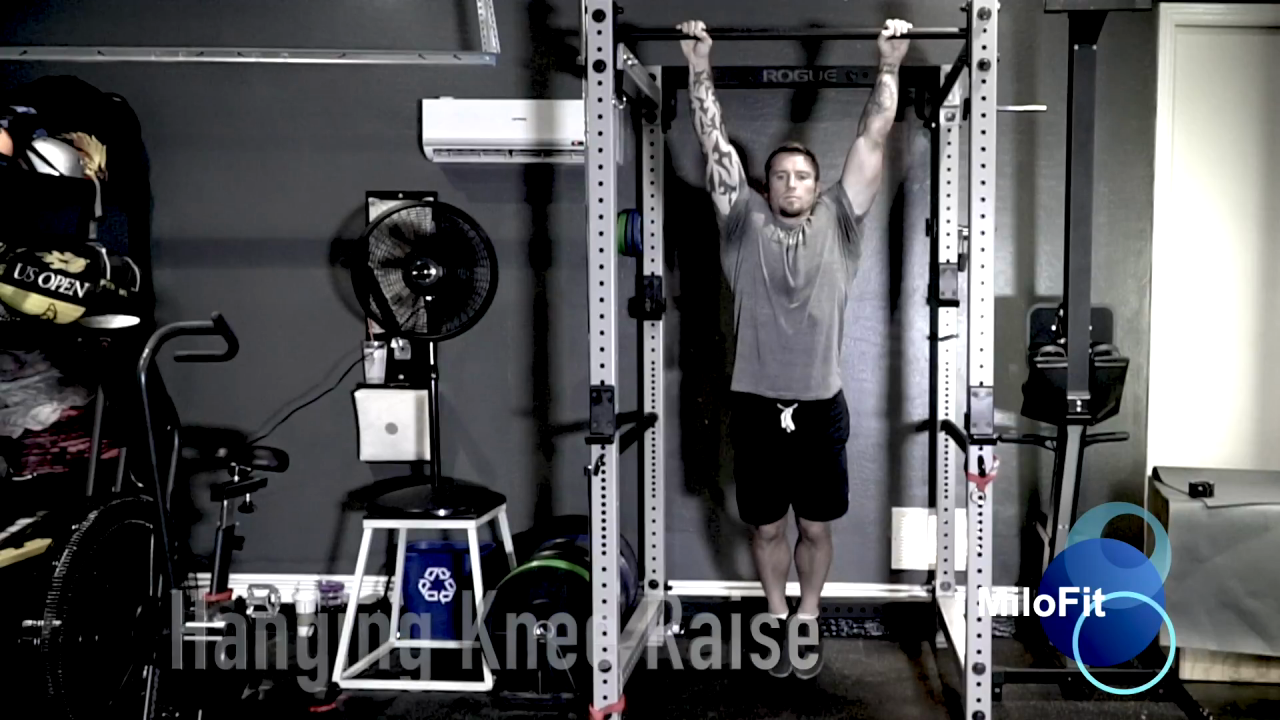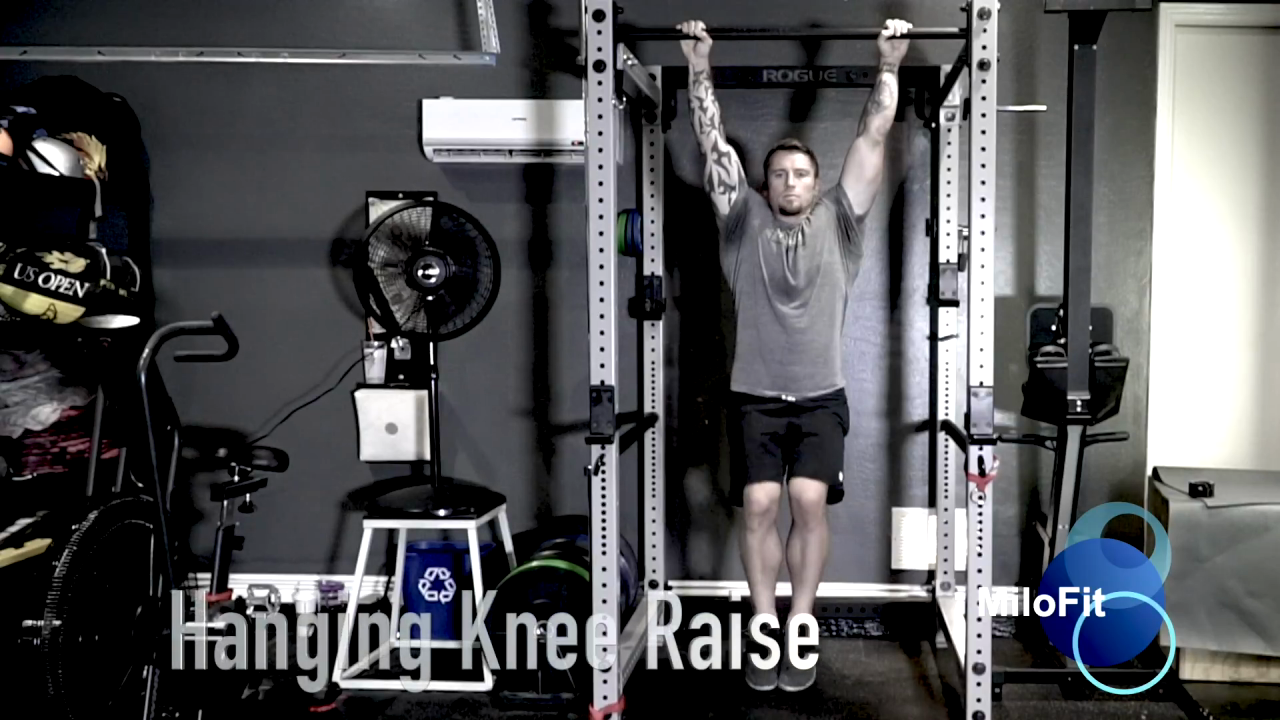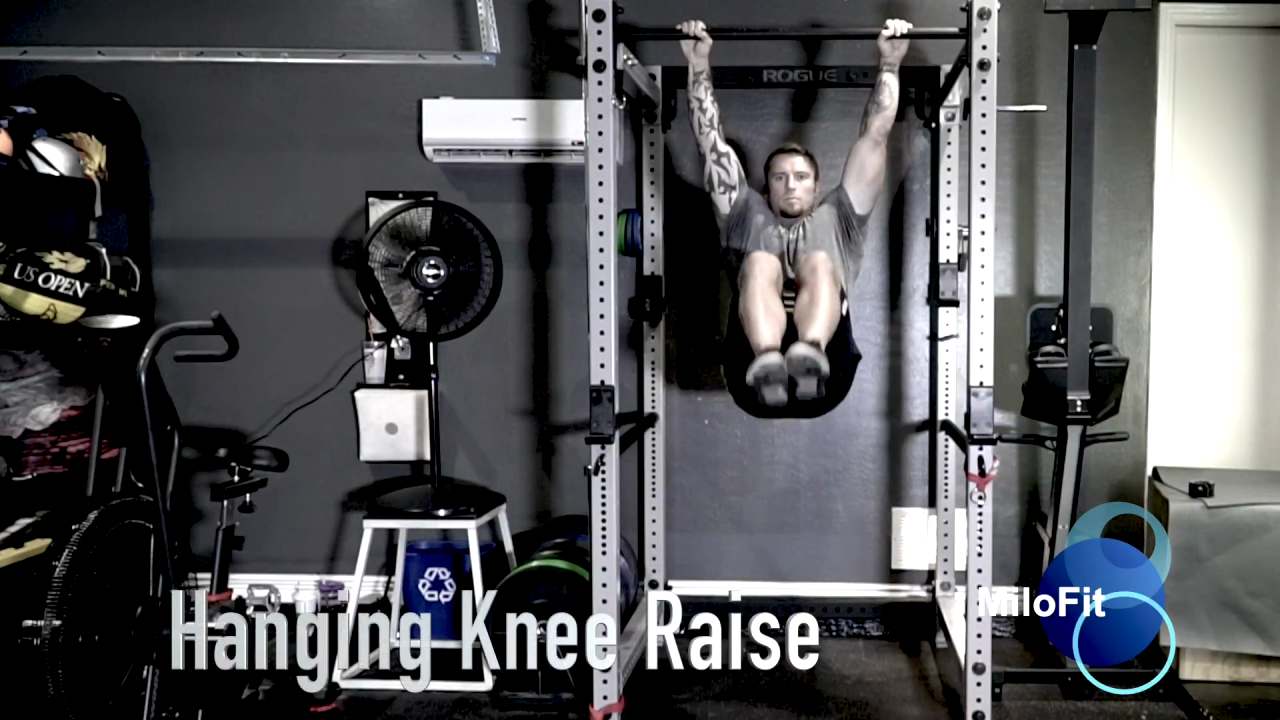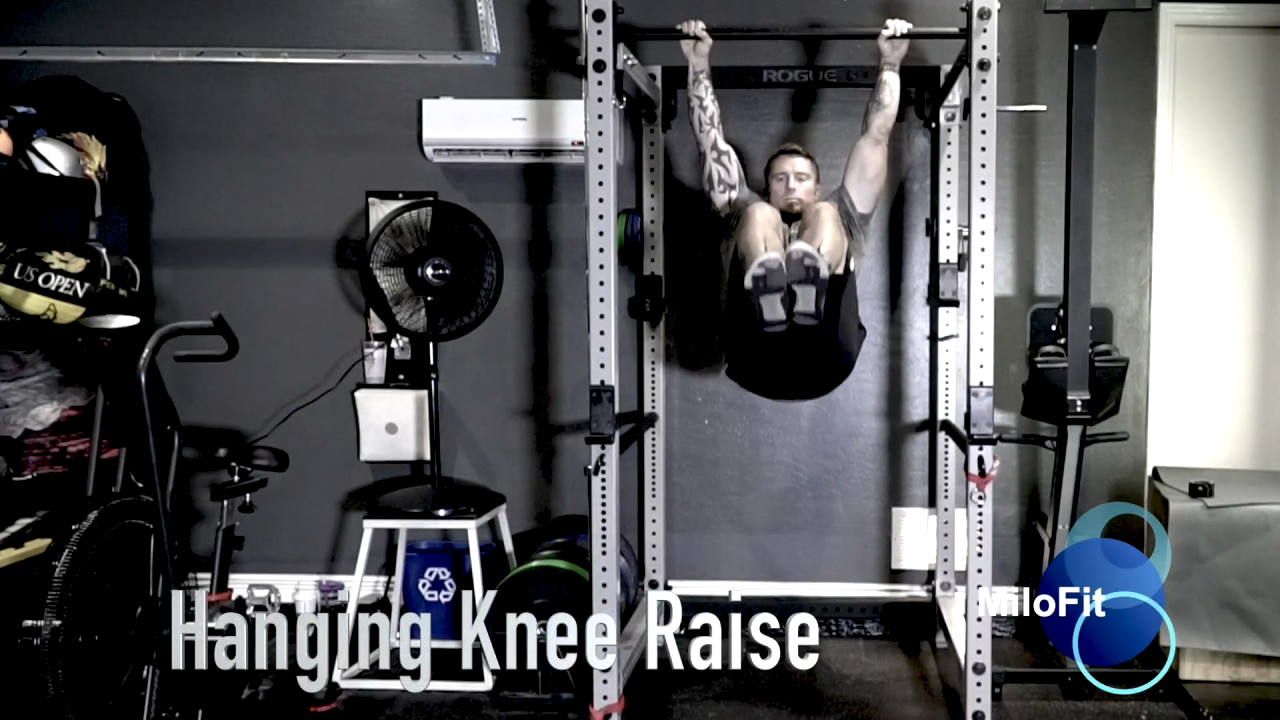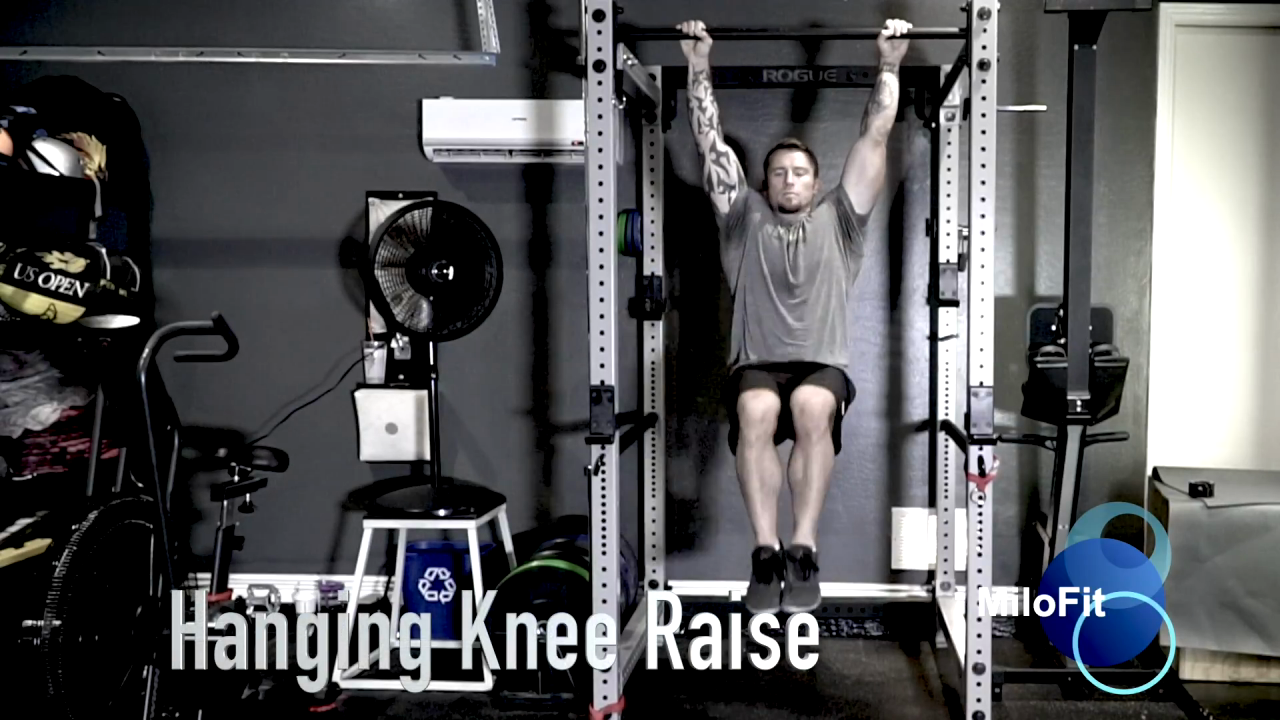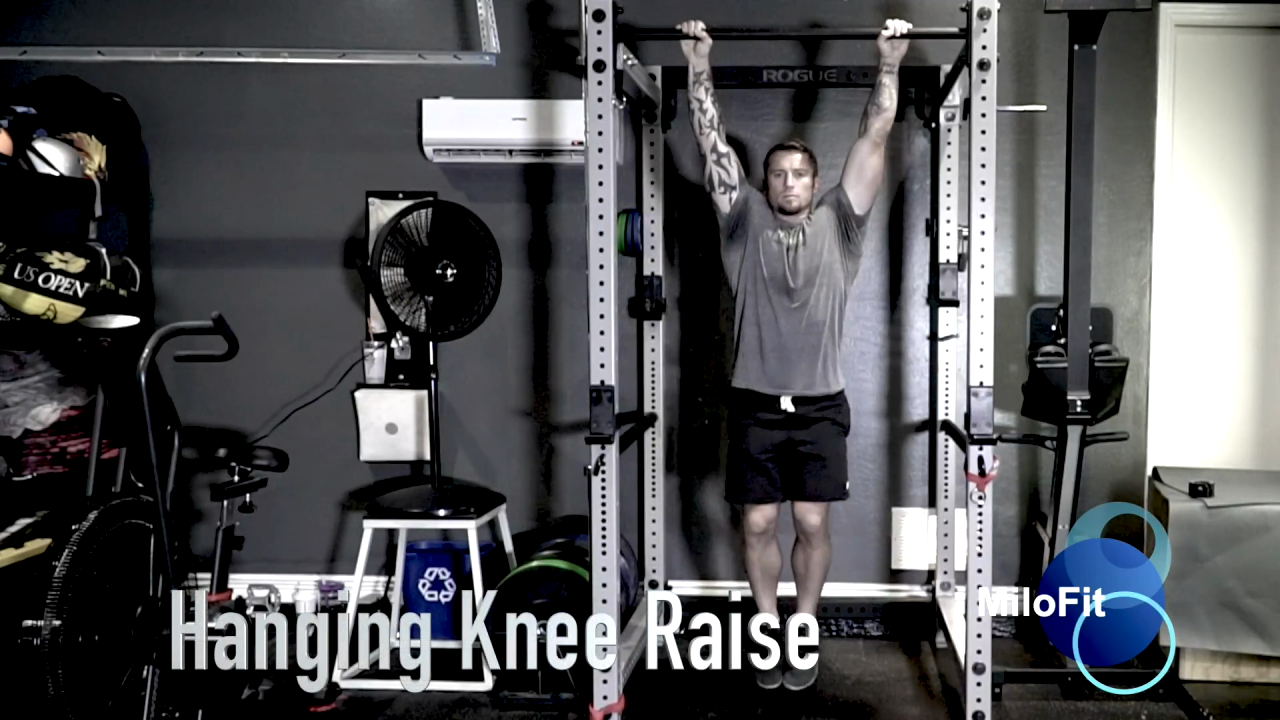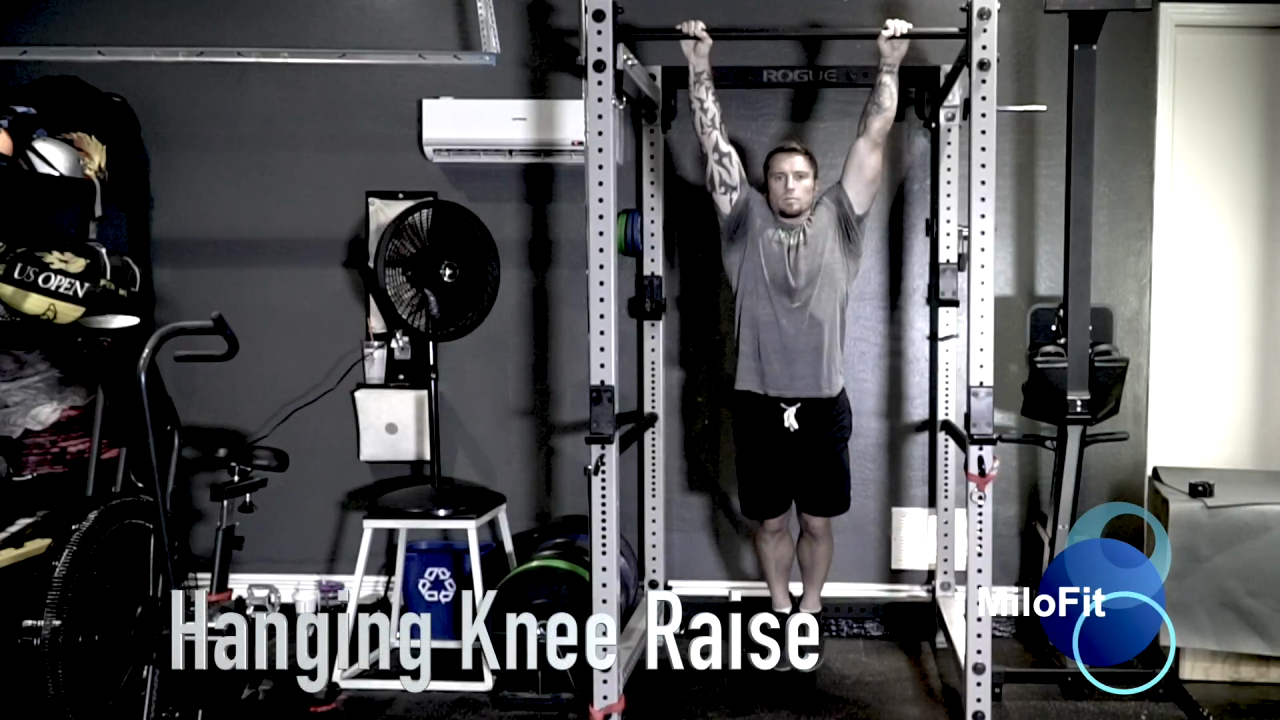
dt=0.4s
person 1, frame 1
left shoulder: (839, 218)
right shoulder: (744, 219)
left elbow: (872, 139)
right elbow: (715, 143)
left wrist: (889, 66)
right wrist: (699, 67)
left hip: (820, 406)
right hip: (757, 405)
left knee: (815, 527)
right knee: (767, 528)
left ankle: (808, 625)
right ankle: (778, 621)
person 1, frame 2
left shoulder: (837, 219)
right shoulder: (743, 217)
left elbow: (869, 141)
right elbow: (713, 144)
left wrist: (888, 68)
right wrist: (699, 68)
left hip: (820, 398)
right hip: (754, 397)
left knee: (809, 503)
right knee: (758, 506)
left ankle: (799, 627)
right ankle: (766, 627)
person 1, frame 3
left shoulder: (836, 217)
right shoulder: (748, 214)
left elbow: (874, 138)
right elbow: (711, 142)
left wrist: (889, 65)
right wrist: (699, 66)
left hip: (825, 366)
left knee: (818, 263)
right knee: (761, 264)
left ankle: (809, 356)
right ankle: (768, 362)
person 1, frame 4
left shoulder: (839, 211)
right shoulder: (749, 208)
left elbow: (875, 136)
right elbow: (712, 143)
left wrist: (889, 65)
right wrist: (699, 65)
left hip: (825, 354)
right hip: (758, 357)
left knee: (823, 217)
right knee: (759, 219)
left ankle: (807, 282)
right ankle: (768, 281)
person 1, frame 5
left shoulder: (838, 217)
right shoulder: (743, 217)
left elbow: (873, 139)
right elbow: (711, 145)
left wrist: (889, 65)
right wrist: (699, 67)
left hip: (821, 370)
right hip: (756, 368)
left knee: (810, 412)
right knee: (756, 415)
left ankle: (802, 552)
right ankle: (767, 552)
person 1, frame 6
left shoulder: (839, 219)
right shoulder: (745, 218)
left elbow: (873, 139)
right elbow: (713, 143)
left wrist: (889, 66)
right wrist: (699, 67)
left hip: (820, 404)
right hip: (755, 402)
left knee: (812, 523)
right knee: (758, 523)
right ankle: (769, 630)
person 1, frame 7
left shoulder: (839, 219)
right shoulder: (746, 220)
left elbow: (872, 140)
right elbow: (714, 143)
left wrist: (888, 66)
right wrist: (699, 67)
left hip: (822, 406)
right hip: (759, 406)
left knee: (817, 525)
right knee: (769, 524)
left ankle: (809, 617)
right ankle: (781, 615)
